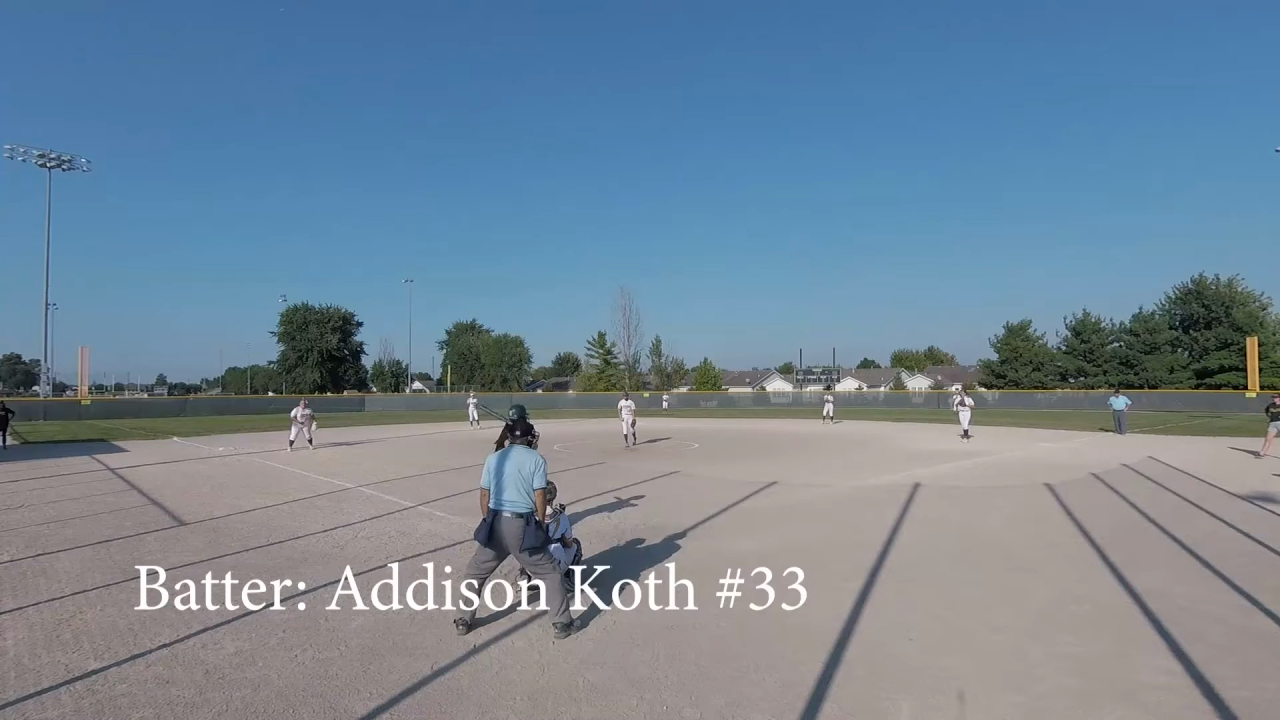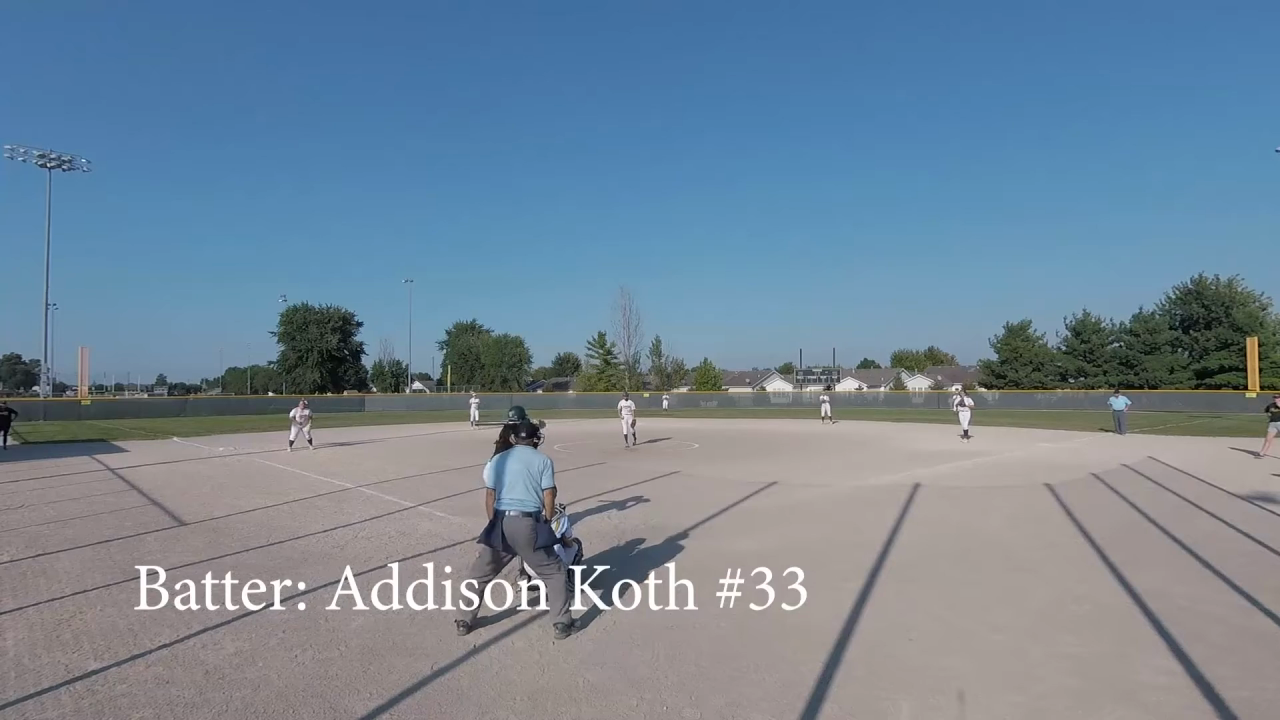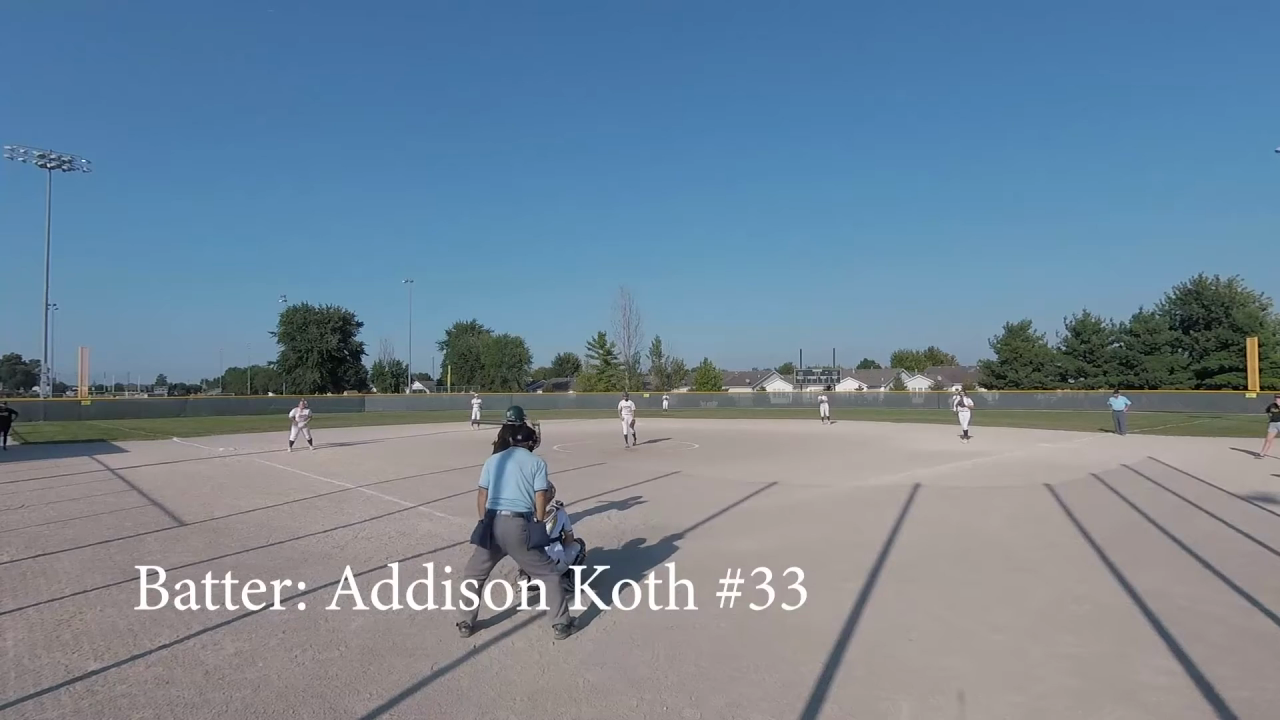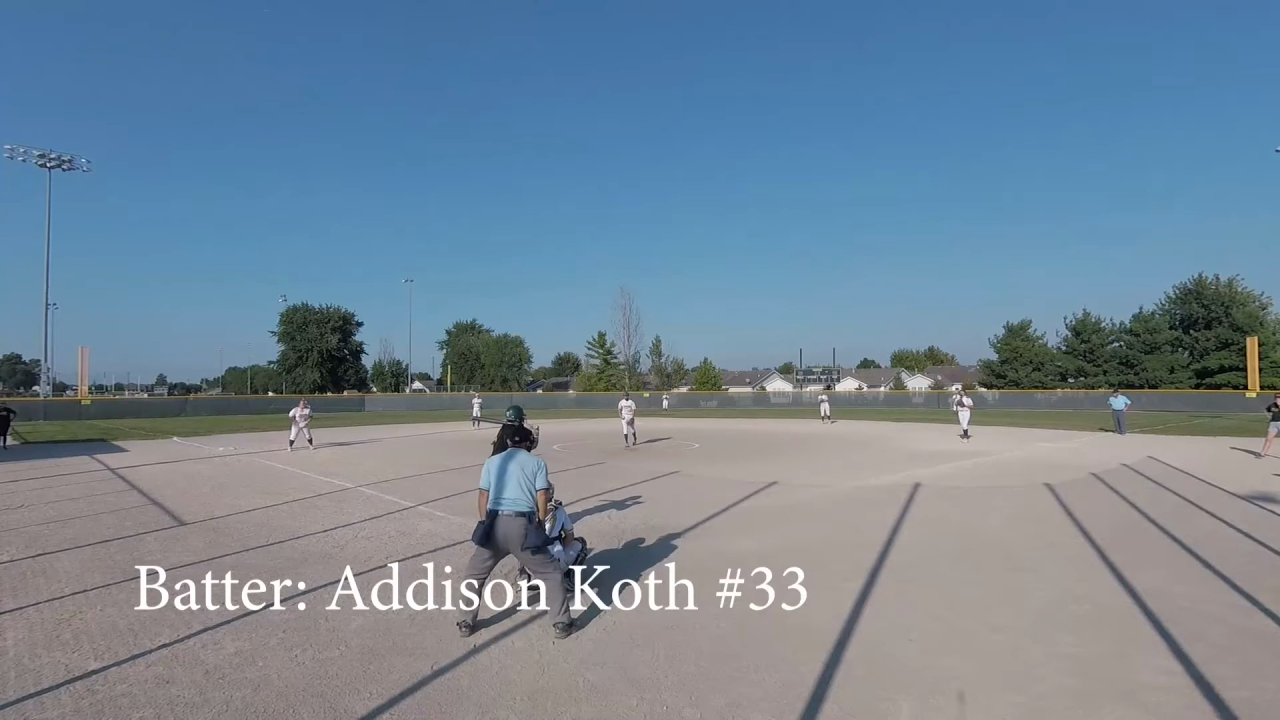
dt=0.3s
person 1, frame 1
left shoulder: (493, 459)
right shoulder: (536, 459)
left elbow: (484, 495)
right elbow: (540, 496)
right wrist: (542, 522)
left hip: (496, 523)
right hip: (522, 525)
left knee: (475, 572)
right knee: (549, 572)
left ankle: (464, 620)
right ankle: (561, 623)
person 1, frame 2
left shoulder: (498, 459)
right shoulder: (543, 460)
left elbow: (490, 495)
right elbow: (549, 496)
right wrist: (547, 524)
left hip: (502, 524)
right hip: (529, 524)
left knee: (479, 573)
right knee: (555, 573)
left ankle: (465, 621)
right ankle: (562, 624)
person 1, frame 3
left shoulder: (493, 460)
right shoulder: (537, 462)
left elbow: (482, 494)
right elbow: (541, 498)
left wrist: (484, 523)
right wrist: (539, 525)
left hip: (493, 523)
right hip: (520, 525)
left knee: (474, 574)
right knee: (548, 574)
left ankle: (466, 622)
right ankle: (561, 624)
person 1, frame 4
left shoulder: (492, 461)
right shoulder: (537, 462)
left elbow: (483, 496)
right elbow: (542, 497)
left wrist: (485, 524)
right wrist: (540, 525)
left hip: (495, 523)
right hip: (523, 525)
left knee: (475, 574)
right knee: (550, 572)
left ankle: (466, 622)
right ankle: (561, 623)
